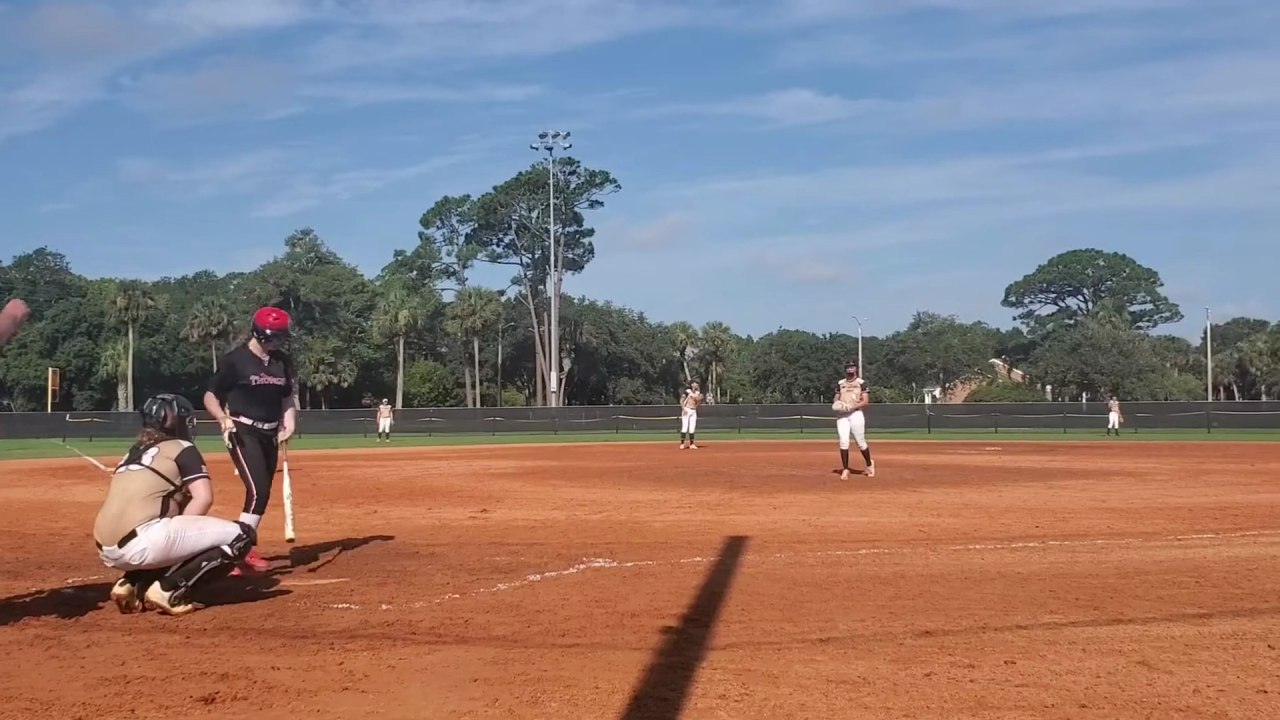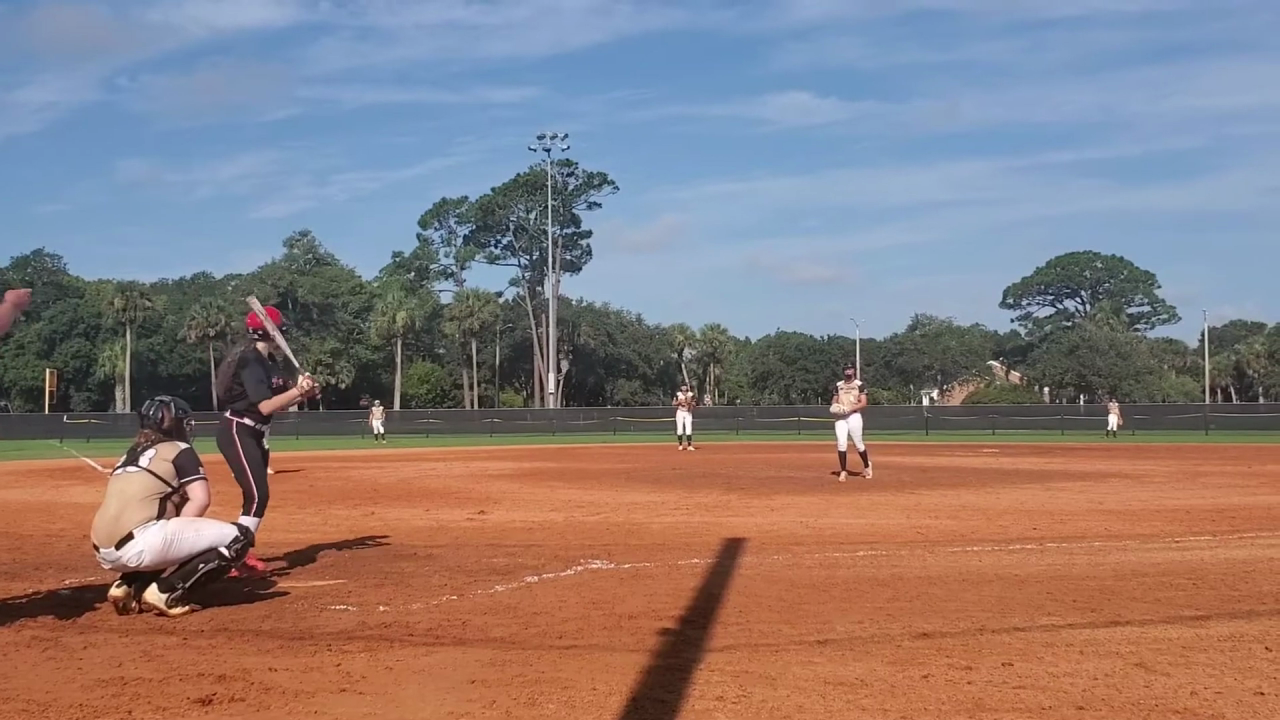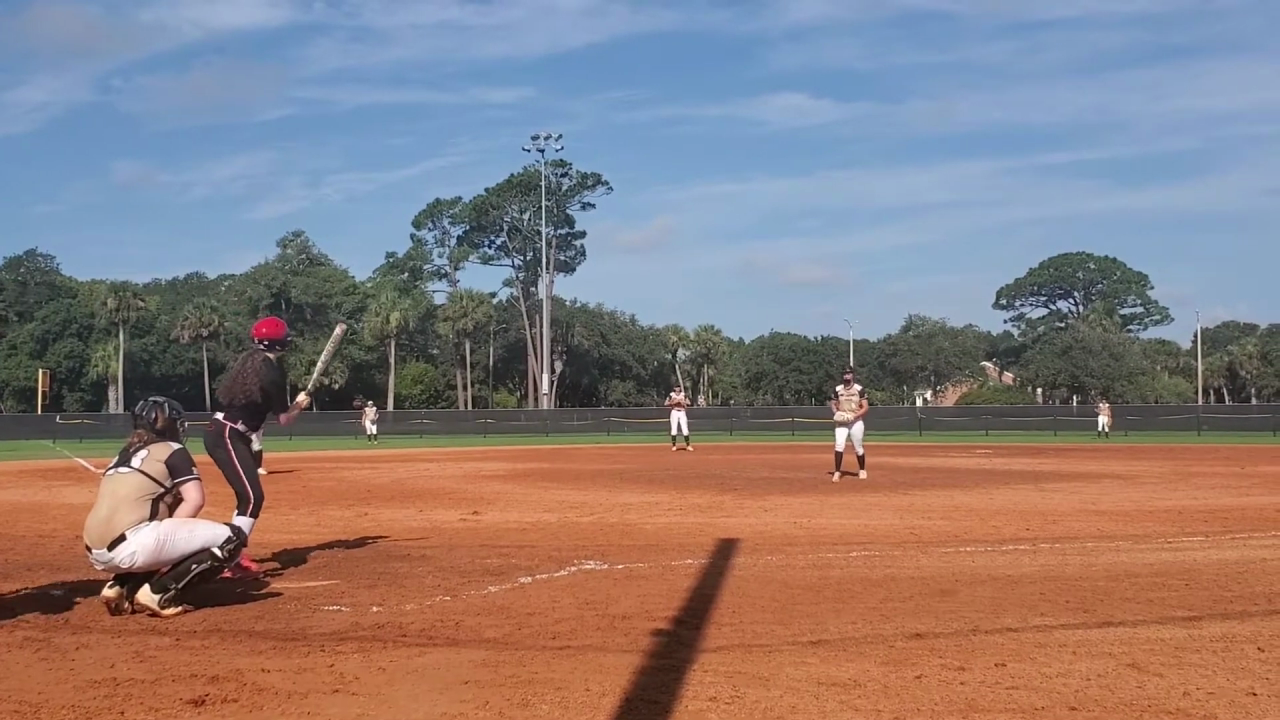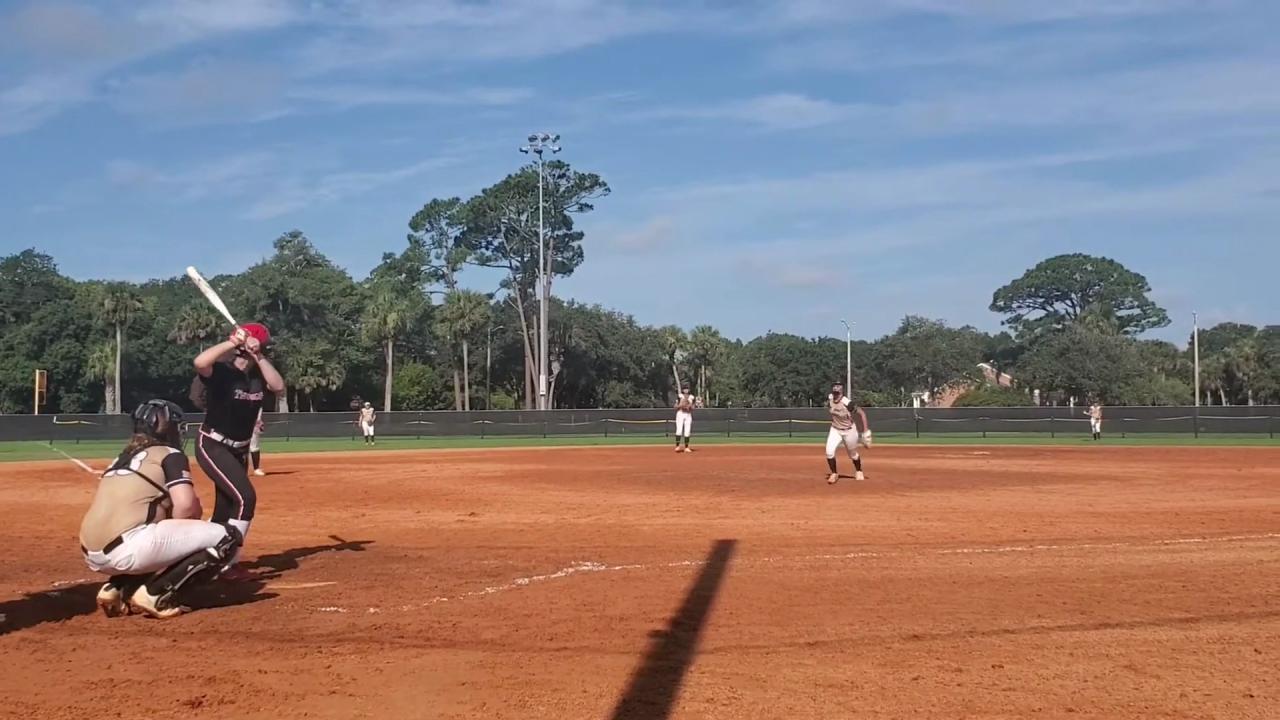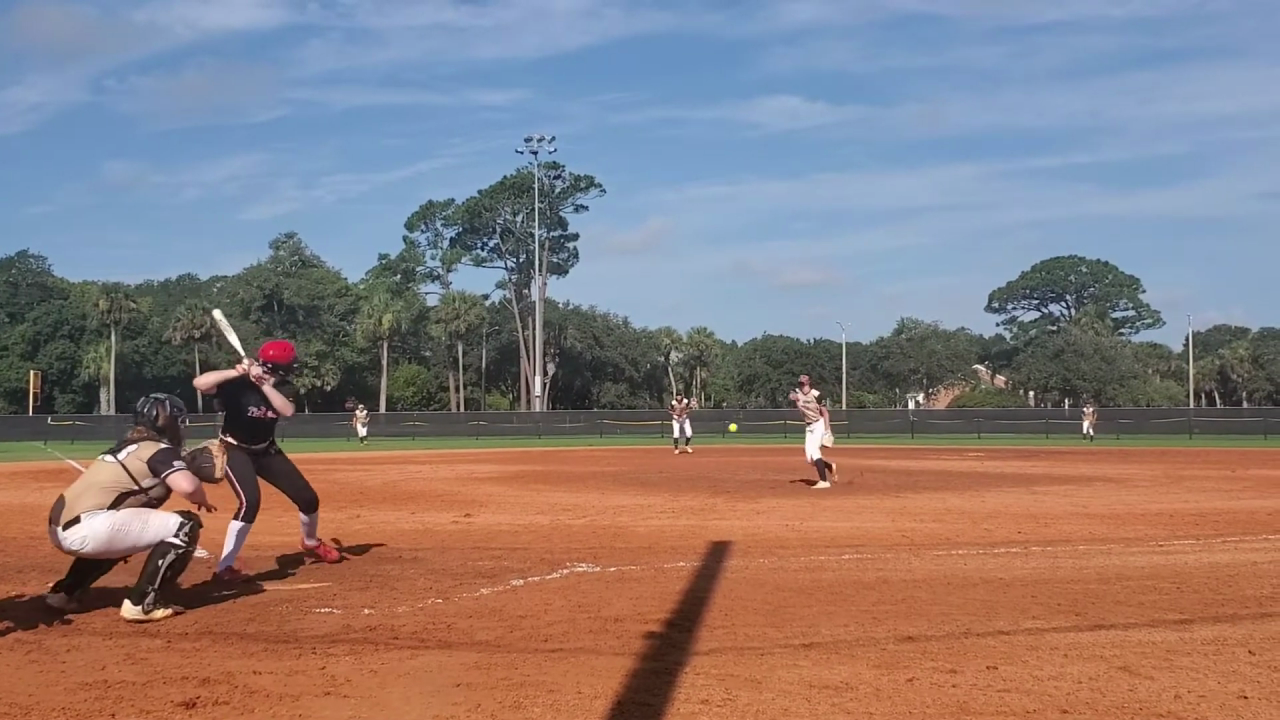
dt=0.7s
person 1, frame 1
left shoulder: (282, 361)
right shoulder: (235, 360)
left elbow: (288, 399)
right elbow: (210, 394)
left wrist: (289, 426)
right wrist: (224, 420)
left hip: (270, 434)
right hip: (244, 433)
left knee: (262, 493)
right knee: (258, 492)
person 1, frame 2
left shoulder: (265, 361)
right shoulder: (252, 362)
left elbow: (277, 398)
right elbow: (266, 406)
left wrist: (302, 390)
right wrist: (298, 389)
left hip: (251, 434)
right hip: (237, 433)
left knee: (255, 496)
right knee: (258, 496)
person 1, frame 3
left shoulder: (249, 363)
right shoulder: (273, 372)
right elbow: (283, 419)
left wrist: (294, 405)
right wrist: (299, 404)
left hip: (225, 434)
right hip: (226, 436)
left knee: (248, 496)
right knee: (253, 497)
right ankle: (230, 562)
person 1, frame 4
left shoulder: (257, 374)
right shoulder: (222, 372)
left elbow: (278, 386)
right elbow: (199, 362)
left wrist: (257, 356)
right wrist: (231, 342)
left hip: (238, 450)
right hip: (213, 446)
left knee: (226, 509)
right knee: (245, 498)
right ankle: (227, 566)
person 1, frame 5
left shoulder: (282, 388)
right shoulder: (238, 385)
left elbow: (287, 410)
right elbow: (199, 383)
left wrist: (262, 382)
right wrist: (235, 372)
left hip: (267, 450)
right hip: (235, 450)
left knee: (308, 498)
right knee: (250, 502)
left ankle: (311, 543)
right ankle: (224, 567)
person 2, frame 1
left shoulder: (135, 452)
right shoulder: (182, 448)
right elbow: (203, 498)
right wrist: (179, 534)
left hip: (107, 549)
right hip: (140, 542)
right knee: (241, 535)
left ankle: (132, 586)
right ankle: (168, 590)
person 2, frame 2
left shoulder: (132, 453)
right shoulder: (179, 450)
right elbow: (200, 499)
right wrist: (177, 536)
right hip: (138, 543)
right knee: (239, 536)
left ankle: (127, 587)
right ankle: (165, 592)
person 2, frame 3
left shoulder: (125, 453)
right shoulder: (172, 450)
right elbow: (195, 499)
right wrist: (168, 537)
left hip: (97, 552)
right hip: (129, 546)
right knee: (231, 538)
left ankle: (120, 587)
right ankle: (158, 593)
person 2, frame 4
left shoulder: (124, 457)
right shoulder: (170, 455)
right elbow: (185, 503)
right wrist: (193, 521)
right hip: (127, 548)
left knee: (163, 537)
right knee: (226, 537)
left ankle: (115, 589)
right ankle: (155, 594)
person 2, frame 5
left shoulder: (129, 446)
right shoulder: (161, 451)
right elbow: (188, 487)
right wrist: (202, 500)
left hip: (61, 528)
right hip: (88, 528)
right knee: (185, 527)
left ankle: (66, 592)
right ankle: (142, 604)
